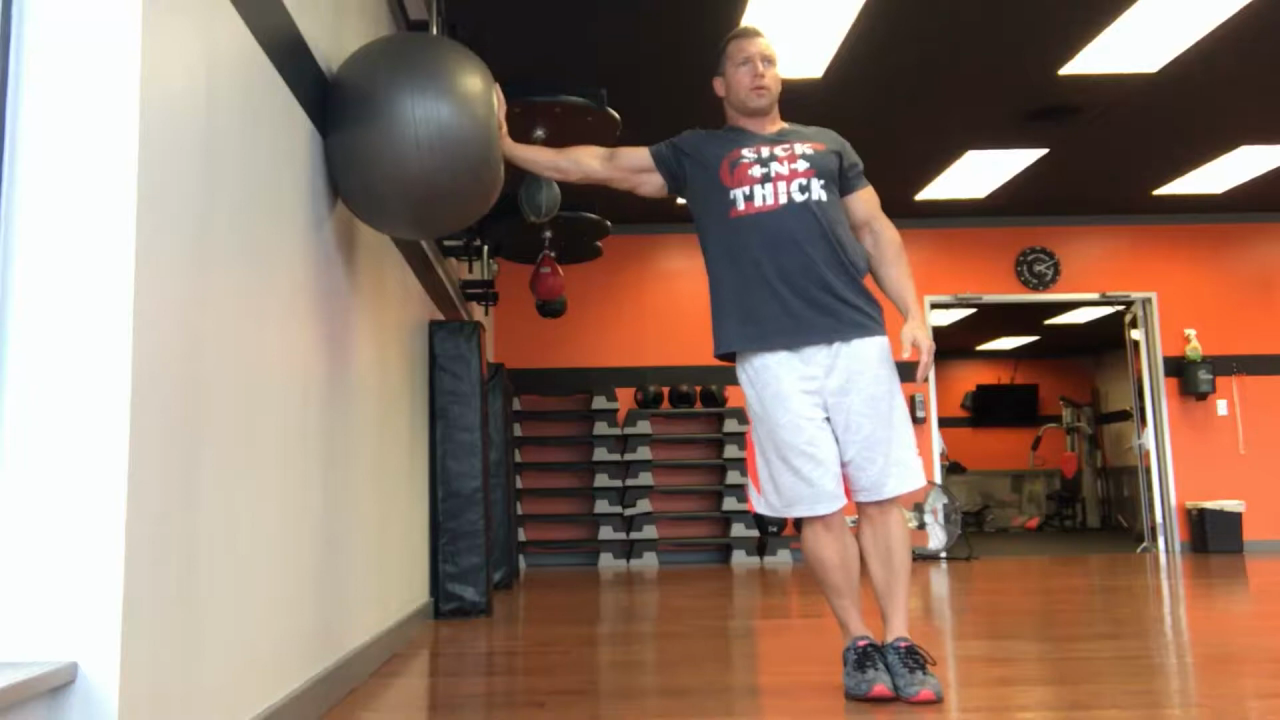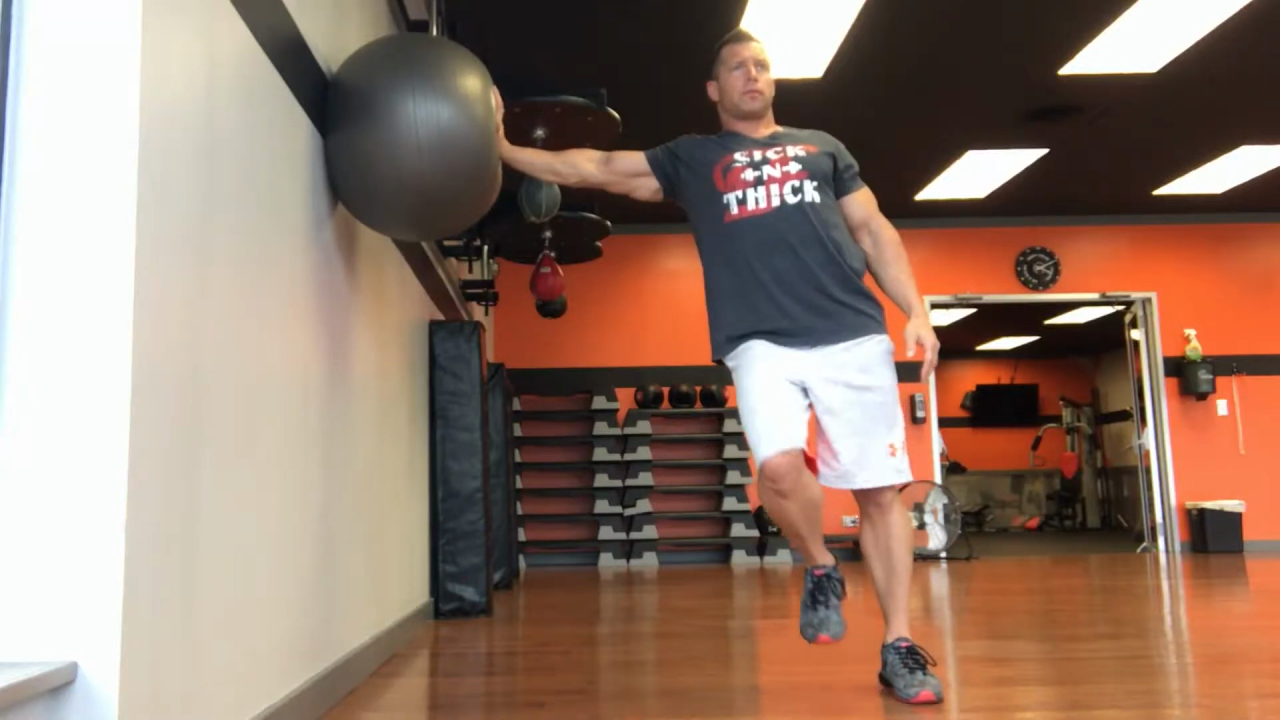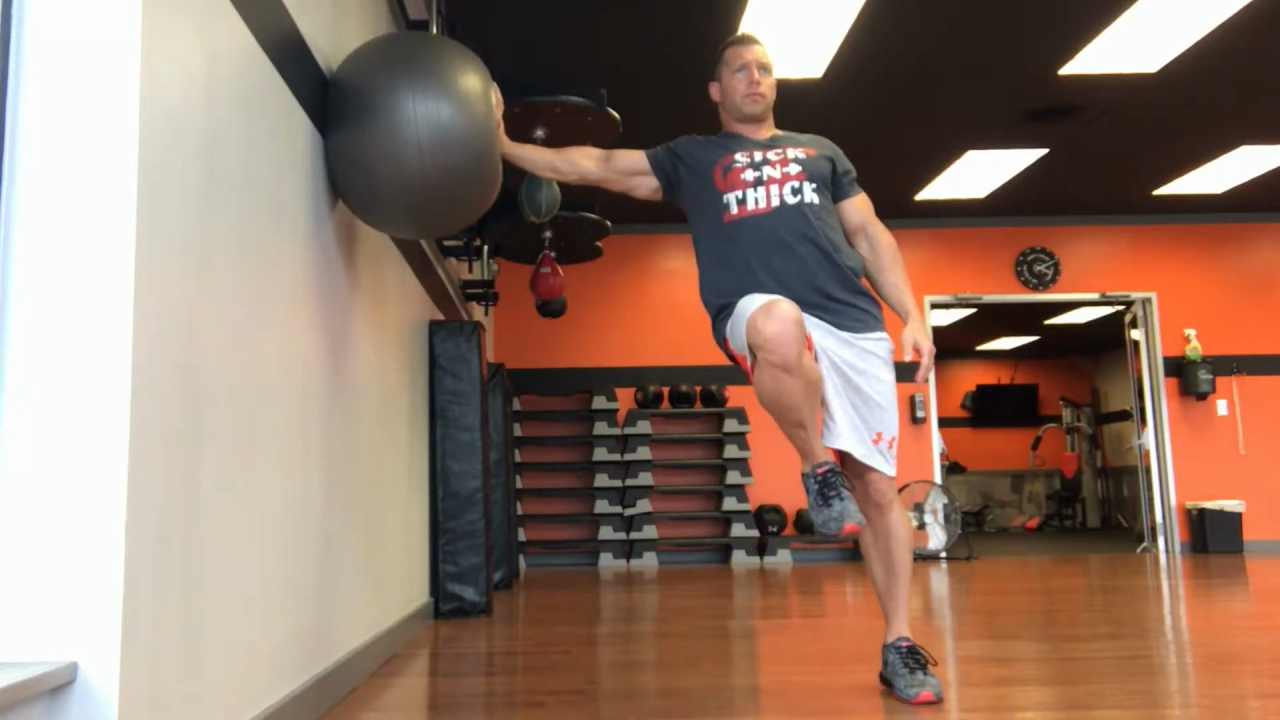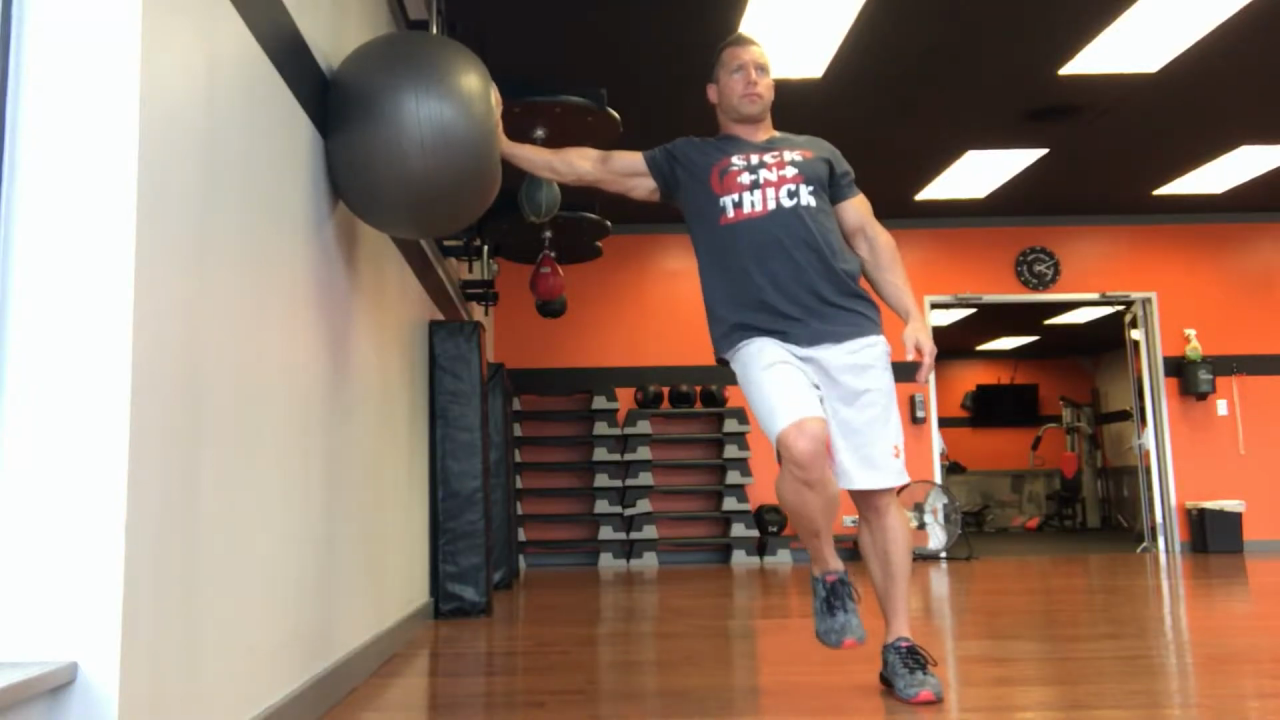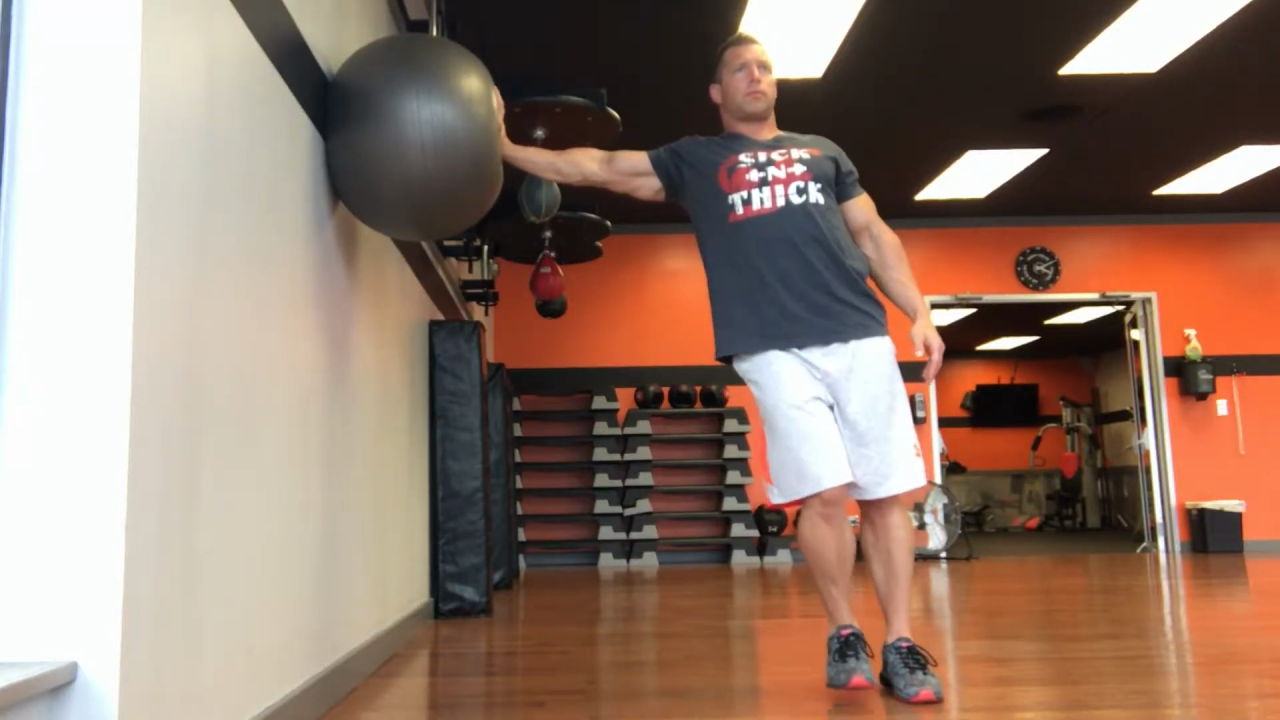
dt=1s
person 1, frame 1
left shoulder: (827, 144)
right shoulder: (696, 153)
left elbow: (875, 230)
right elbow: (601, 163)
left wrist: (913, 313)
right wrist: (505, 146)
left hip: (858, 339)
right hip: (771, 351)
left knee: (882, 496)
right knee: (819, 506)
left ankle: (900, 644)
right ankle: (858, 645)
person 1, frame 2
left shoulder: (823, 146)
right shoulder: (691, 158)
left elbow: (874, 231)
right elbow: (597, 167)
left wrist: (915, 312)
right wrist: (502, 149)
left hip: (855, 335)
right hip: (762, 342)
left knee: (880, 491)
right knee: (778, 468)
left ankle: (899, 646)
right ankle: (819, 569)
person 1, frame 3
left shoulder: (820, 150)
right shoulder: (691, 158)
left elbow: (870, 235)
right elbow: (596, 165)
left wrist: (912, 317)
right wrist: (504, 145)
left hip: (856, 326)
right hip: (761, 320)
left knee: (879, 487)
right knee: (778, 324)
left ankle: (900, 646)
right ankle: (819, 472)
person 1, frame 4
left shoulder: (818, 152)
right shoulder: (688, 161)
left elbow: (868, 237)
right elbow: (593, 165)
left wrist: (911, 316)
right wrist: (502, 145)
left hip: (853, 336)
right hip: (763, 340)
left knee: (879, 491)
right knee: (806, 450)
left ankle: (900, 647)
right ankle: (829, 576)
person 1, frame 5
left shoulder: (823, 151)
right shoulder: (695, 159)
left elbow: (874, 236)
right elbow: (600, 167)
left wrist: (919, 315)
right wrist: (506, 148)
left hip: (861, 338)
right hip: (773, 348)
left knee: (886, 494)
right knee: (826, 491)
left ankle: (901, 646)
right ankle: (844, 633)
